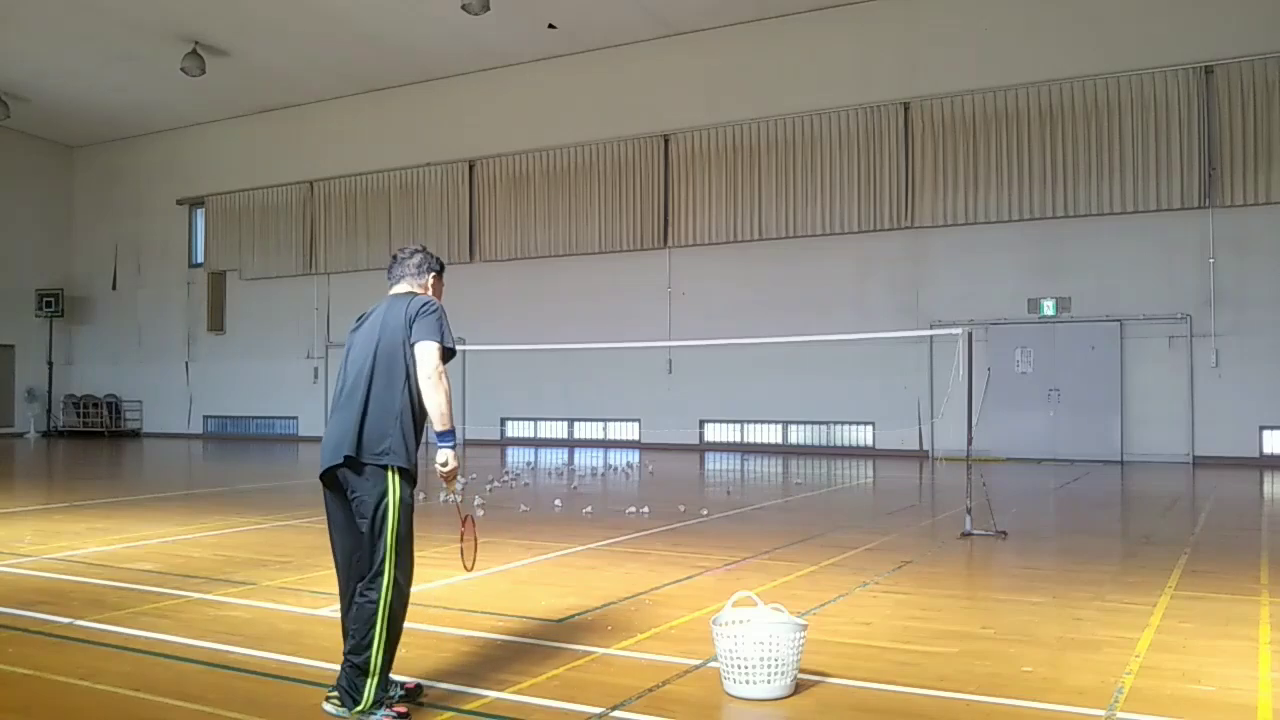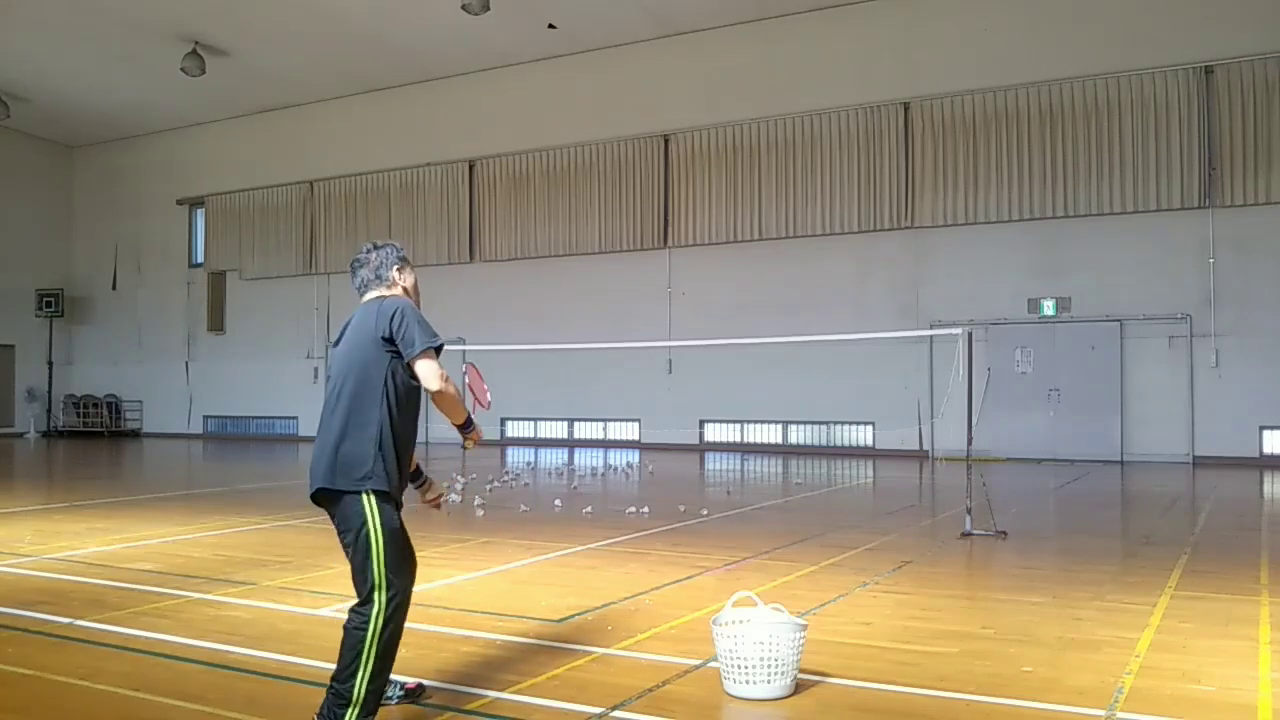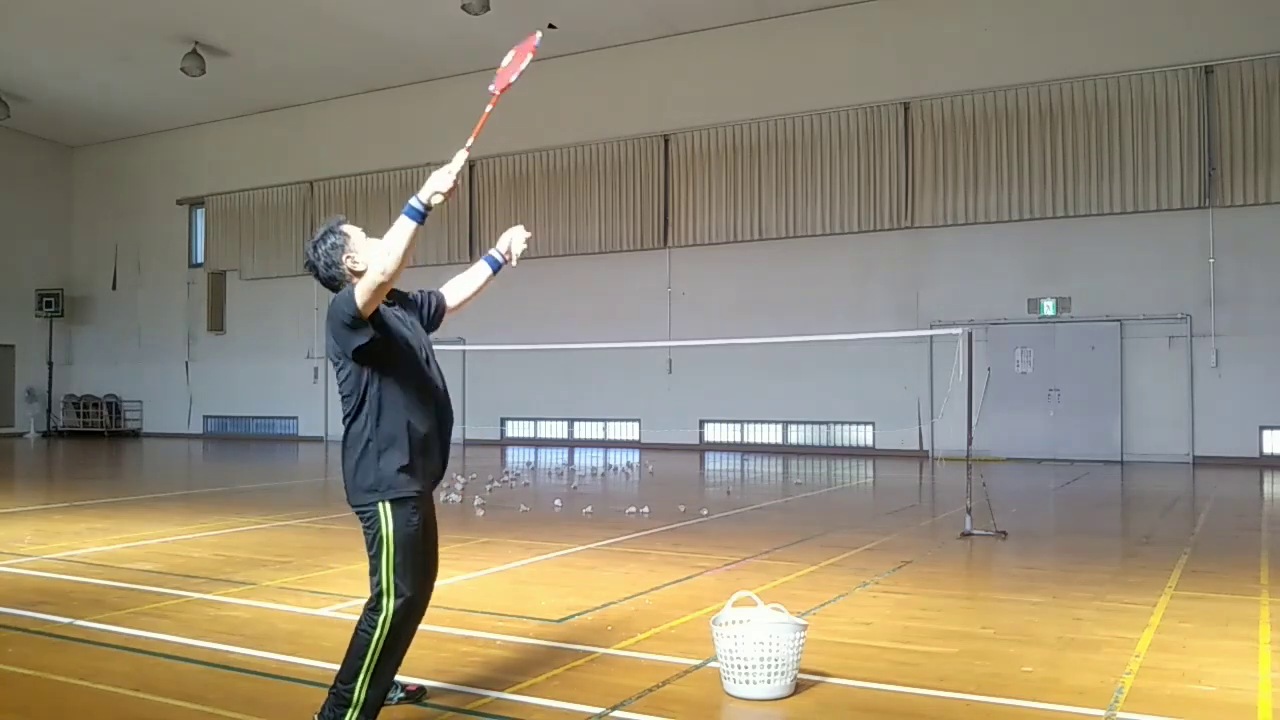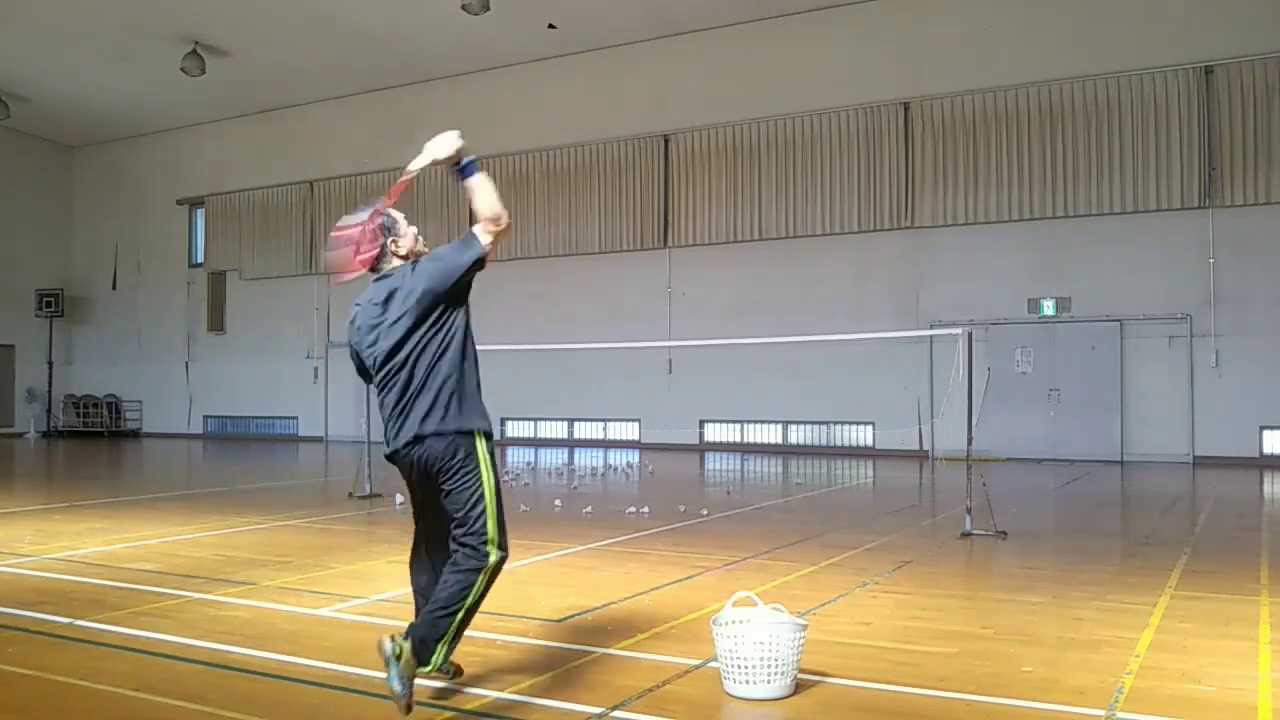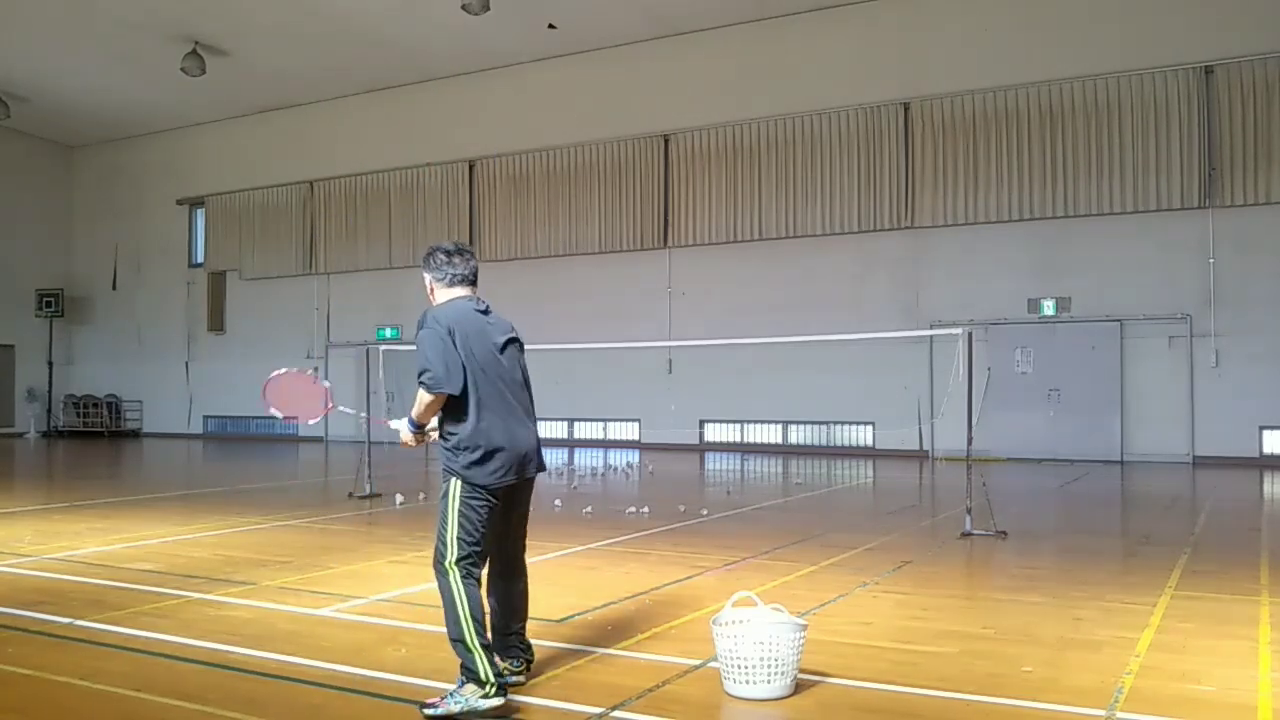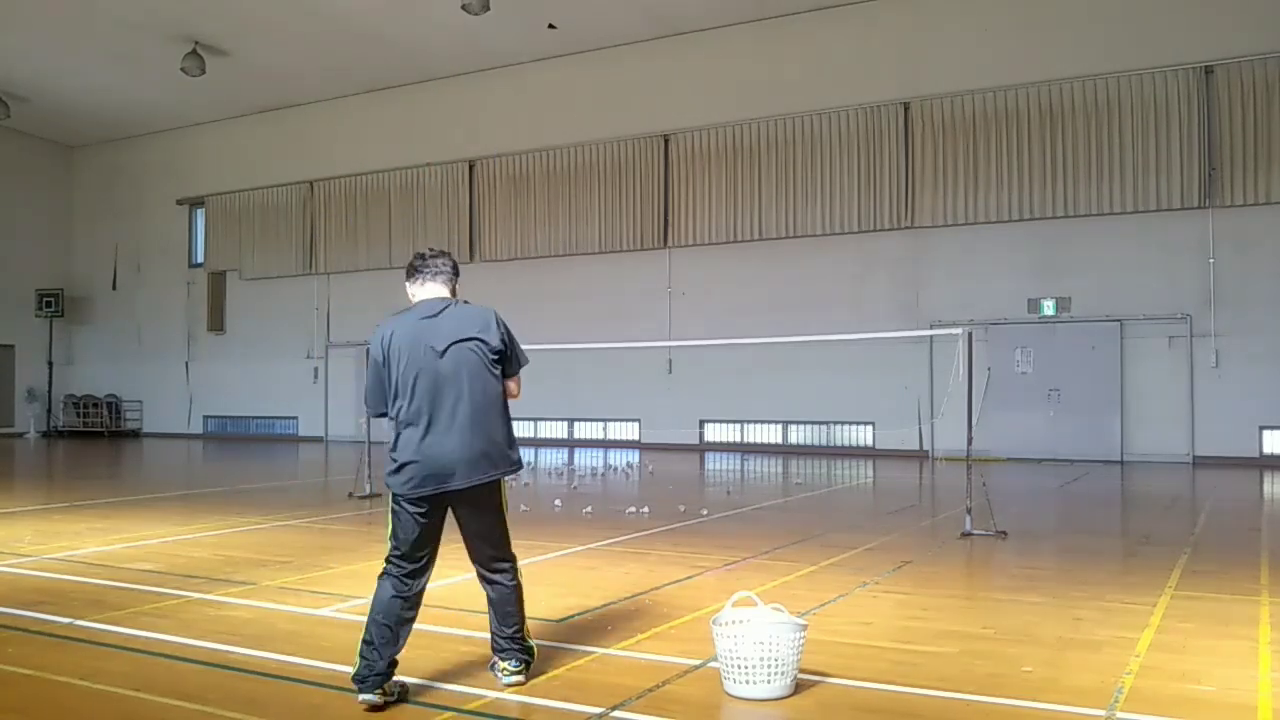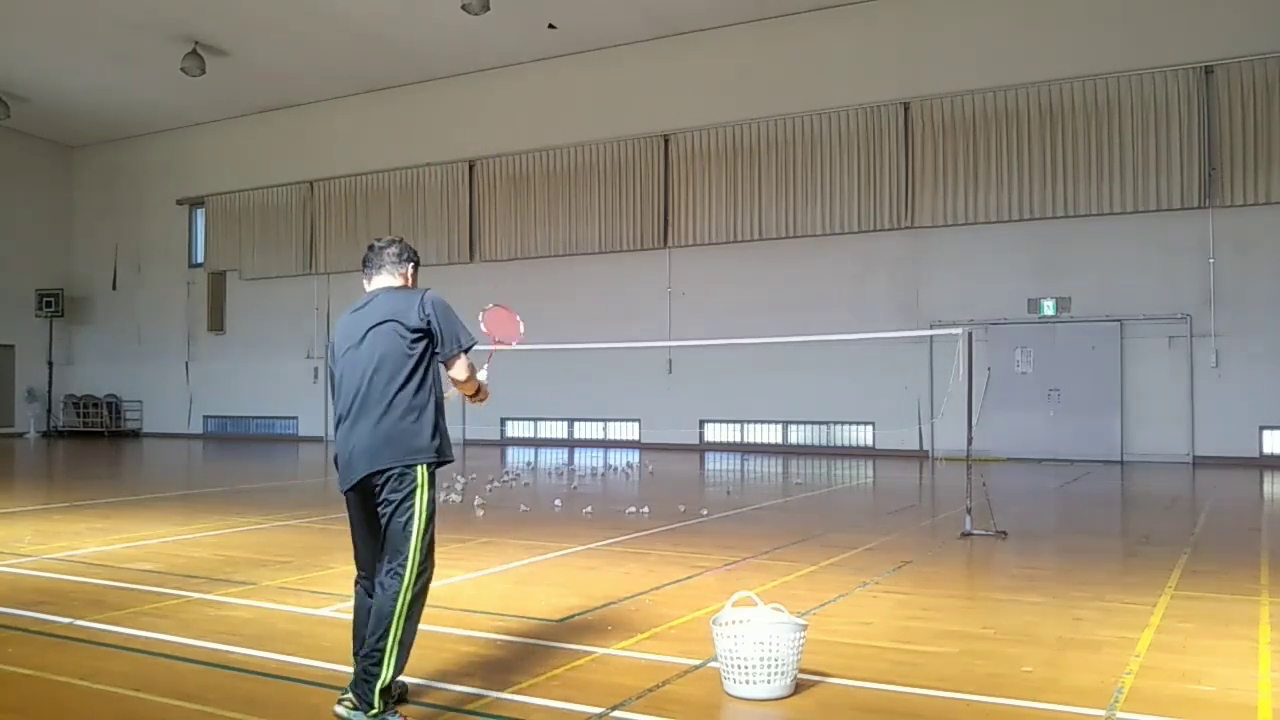
dt=0.7s
person 1, frame 1
left shoulder: (367, 319)
right shoulder: (425, 308)
right elbow: (429, 370)
right wrist: (446, 441)
left hip: (338, 454)
right hip: (379, 456)
left knee: (357, 574)
right knee: (386, 575)
left ankle: (362, 682)
person 1, frame 2
left shoulder: (359, 326)
right shoulder: (396, 310)
right elbow: (434, 383)
left wrist: (415, 475)
right wrist: (467, 423)
left hip: (349, 475)
right hip: (358, 478)
left knee: (396, 577)
right knee: (385, 592)
left ankle: (375, 681)
person 1, frame 3
left shoulder: (402, 307)
right shoulder: (348, 309)
left elbow: (450, 295)
right elbow: (380, 276)
left wrist: (497, 258)
right wrist: (421, 203)
left hip: (412, 478)
right hip: (385, 483)
left knee: (415, 589)
right knee: (395, 598)
person 1, frame 4
left shoulder: (366, 308)
right shoulder: (434, 275)
right elbow: (492, 224)
right wrist: (462, 163)
left hip: (408, 441)
right hip: (453, 430)
left knee: (433, 545)
right knee: (481, 551)
left ankle: (425, 655)
right ankle: (418, 650)
person 1, frame 5
left shoulder: (439, 320)
right shoulder: (501, 324)
left elbow: (436, 388)
left wrist: (414, 424)
right wrist: (438, 426)
left hip: (475, 461)
right hip: (521, 456)
left knee: (458, 566)
right knee: (508, 559)
left ankle: (480, 681)
right ankle: (513, 657)
person 1, frame 6
left shoulder: (390, 333)
right shoulder: (486, 321)
left elbow: (380, 406)
right elbow: (512, 389)
left hip: (414, 470)
right hip: (478, 465)
left knee: (401, 572)
right knee: (497, 564)
left ankle: (373, 677)
right ankle: (513, 656)
person 1, frame 7
left shoulder: (343, 326)
right shoulder: (425, 304)
right elbow: (460, 373)
right wrist: (477, 389)
left hip: (354, 460)
right hip: (405, 457)
left knee: (372, 575)
right knee: (403, 572)
